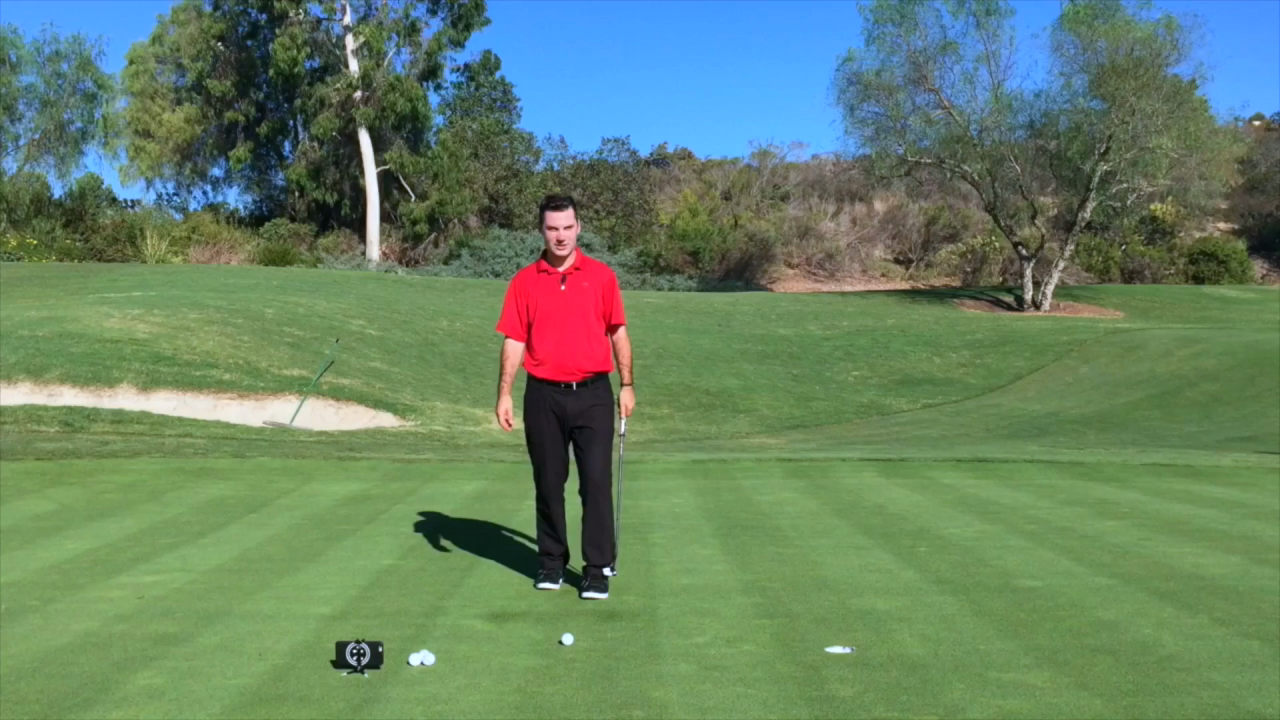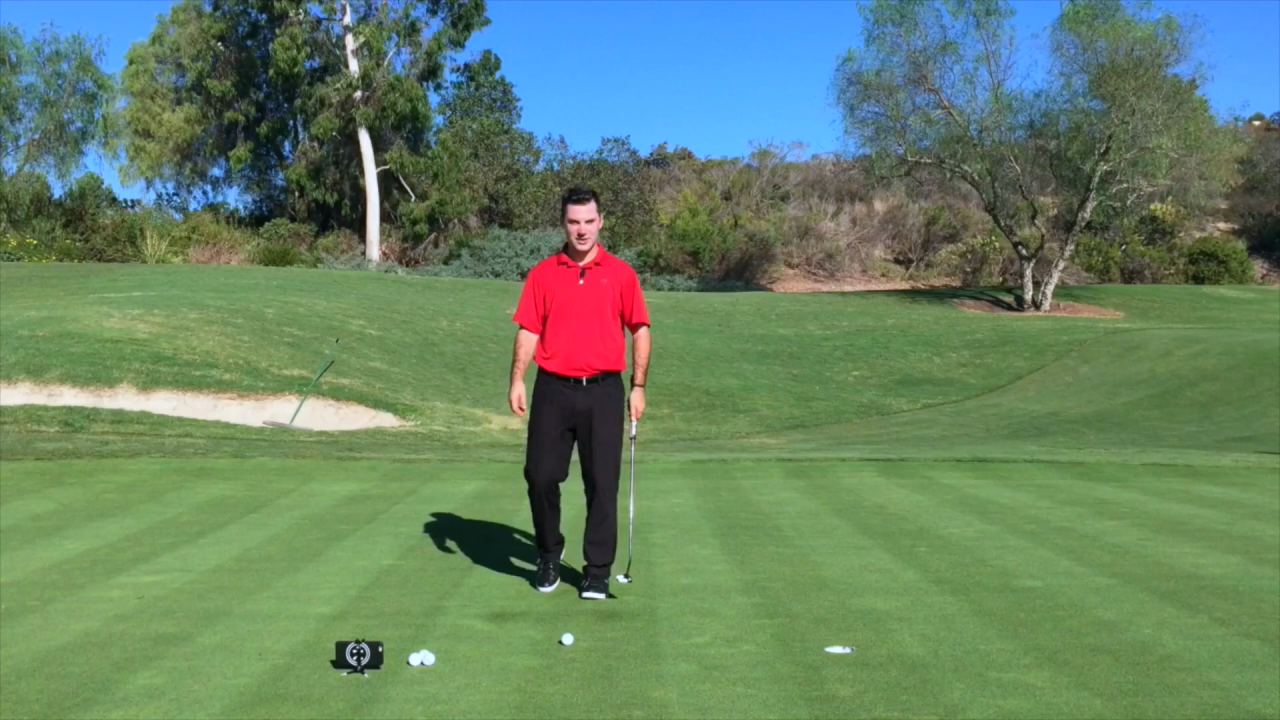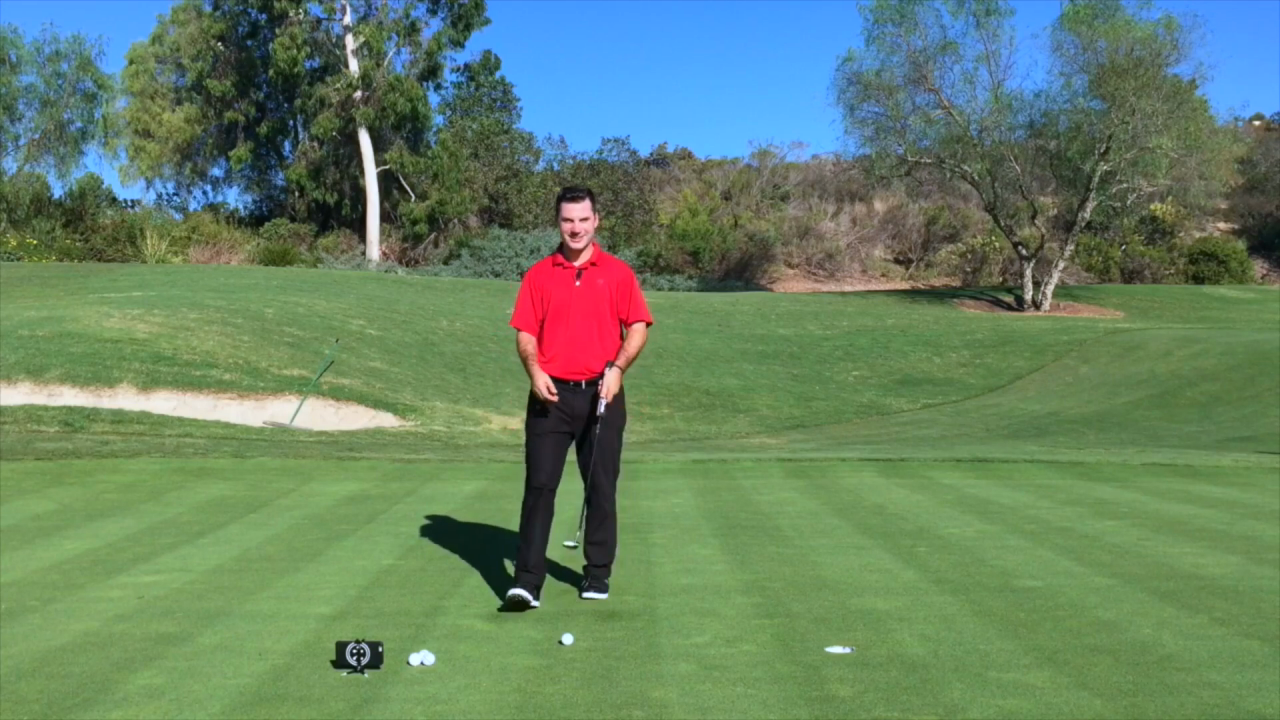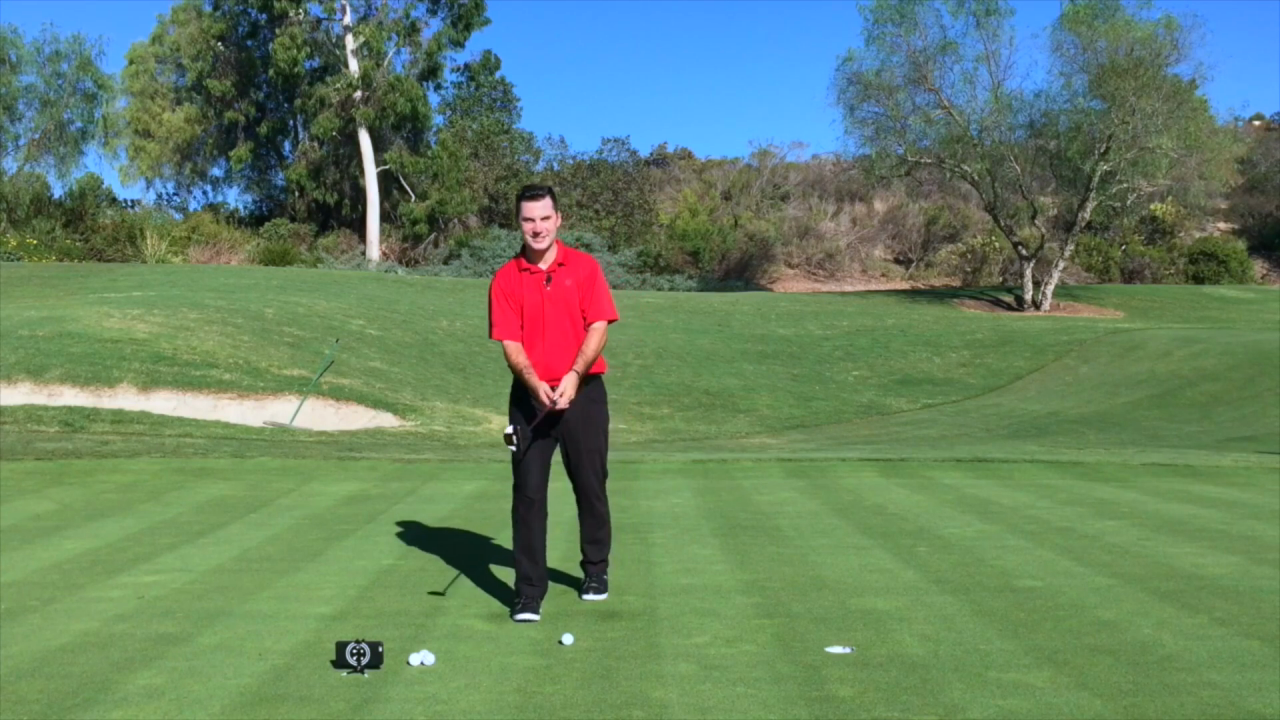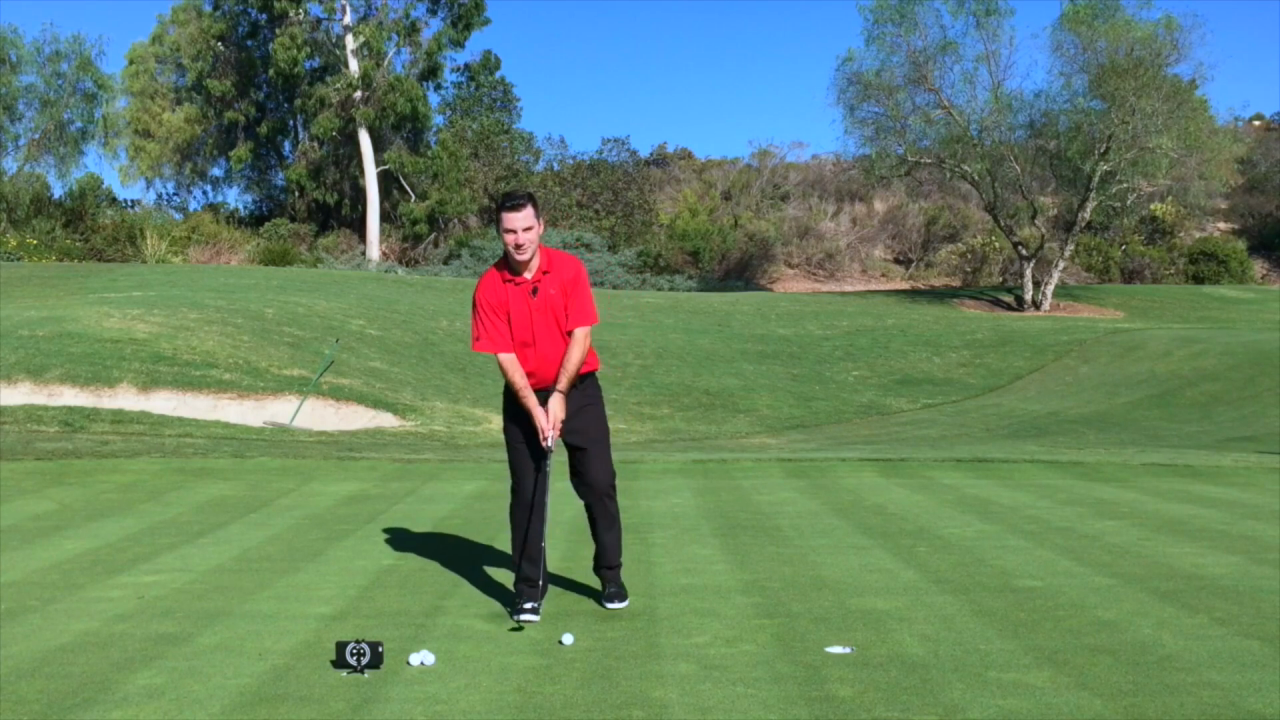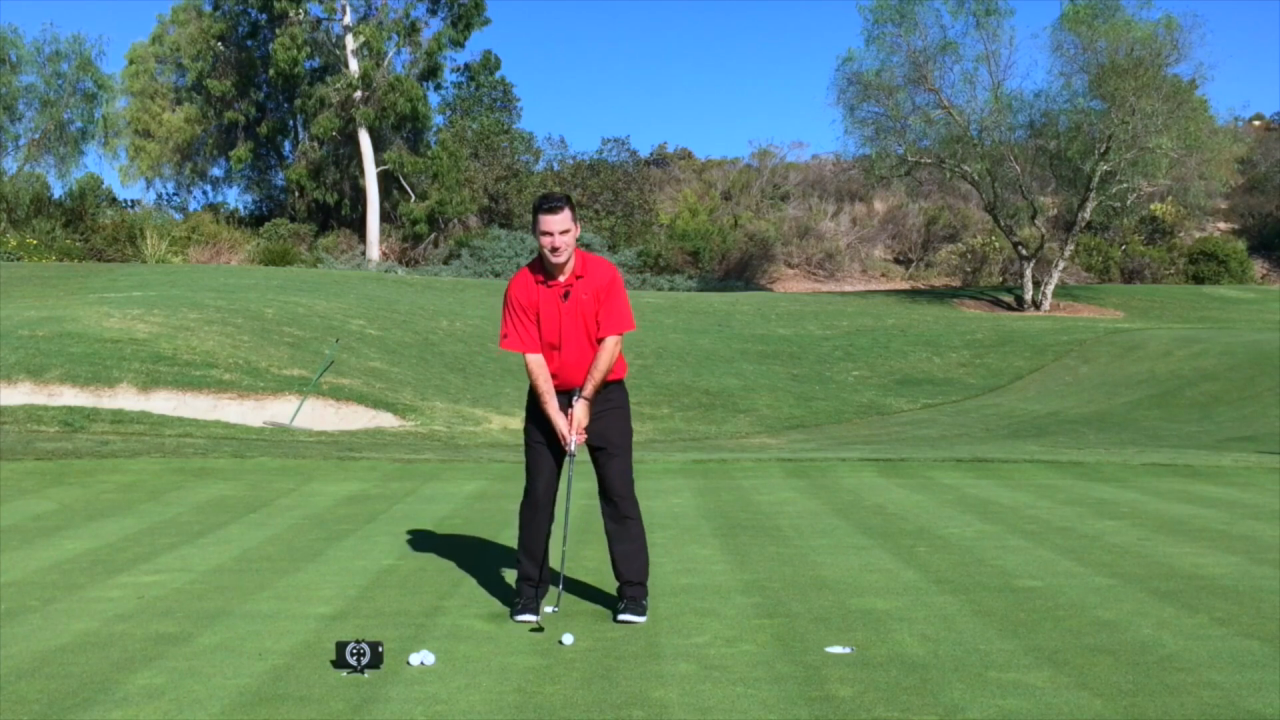
dt=0.4s
person 1, frame 1
left shoulder: (602, 276)
right shoulder: (524, 281)
left elbow: (618, 332)
right elbow: (514, 341)
left wrist: (626, 384)
right wrist: (504, 394)
left hip: (592, 393)
right hip: (544, 395)
left knee: (596, 482)
right knee: (548, 484)
left ankle: (598, 569)
right ankle: (552, 560)
person 1, frame 2
left shoulder: (622, 274)
right shoulder: (542, 273)
left elbow: (640, 330)
right elbow: (528, 331)
left wrist: (638, 386)
right wrist: (517, 379)
left hip: (603, 391)
right hip: (553, 389)
left knee: (602, 484)
right knee: (540, 476)
left ankle: (597, 570)
right ankle: (549, 550)
person 1, frame 3
left shoulder: (618, 272)
right shoulder: (538, 274)
left elbow: (637, 328)
right elbow: (526, 332)
left wrist: (618, 369)
right wrist: (533, 371)
left hip: (601, 393)
right hip: (550, 394)
left knee: (601, 486)
right knee: (539, 484)
left ankle: (598, 571)
right ankle: (528, 579)
person 1, frame 4
left shoulder: (586, 267)
right shoulder: (505, 278)
left elbow: (599, 327)
right elbow: (510, 343)
left wrist: (574, 375)
right wrist: (536, 385)
left hip: (584, 391)
right hip: (530, 395)
left knee: (590, 485)
right knee: (528, 492)
left ankle: (596, 568)
right ankle: (529, 590)
person 1, frame 5
left shoulder: (570, 269)
right shoulder: (488, 288)
left elbow: (581, 335)
right elbow: (504, 355)
left wrist: (560, 395)
right wrist: (534, 409)
left hip: (578, 389)
right hip: (523, 397)
left knee: (598, 483)
right knee: (527, 493)
left ankle: (610, 573)
right ankle: (528, 588)
person 1, frame 6
left shoulder: (605, 275)
right shoulder: (520, 286)
left elbow: (612, 342)
right elbow: (532, 356)
left wrist: (585, 401)
right wrist: (556, 415)
left hip: (605, 395)
right hip: (548, 398)
left knee: (618, 492)
right knee: (538, 495)
left ankle: (633, 591)
right ankle: (530, 589)
